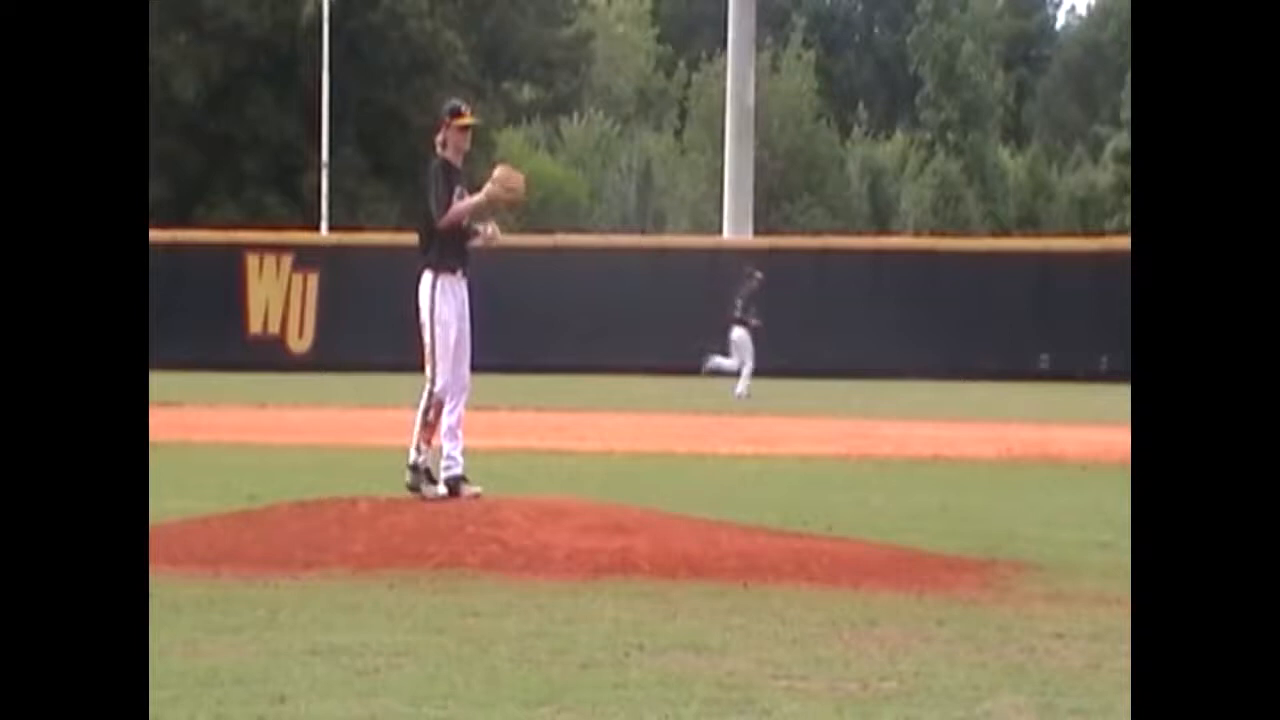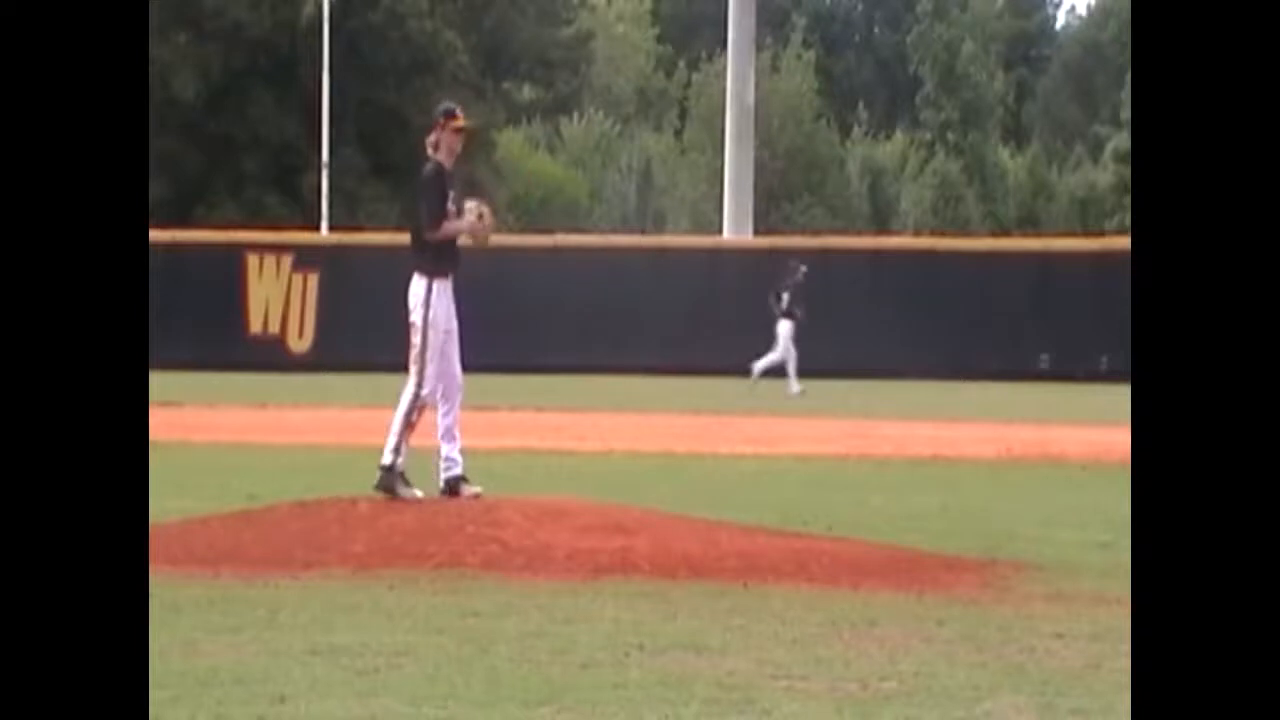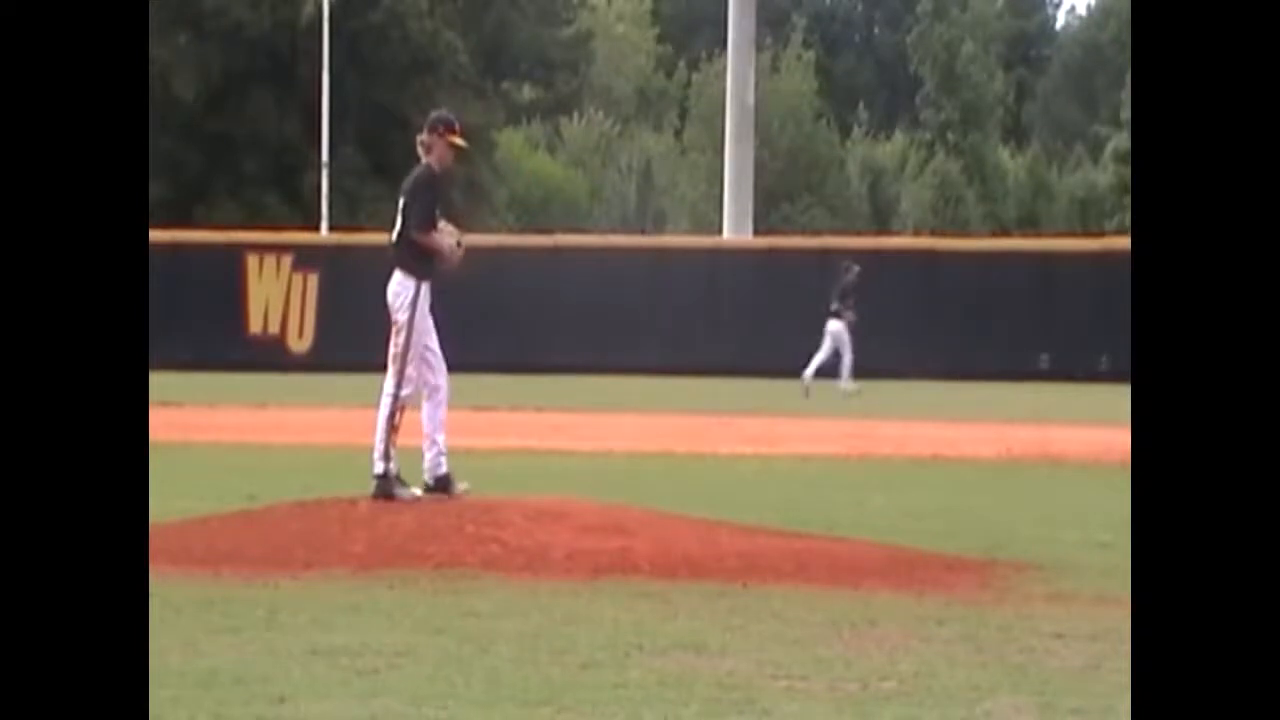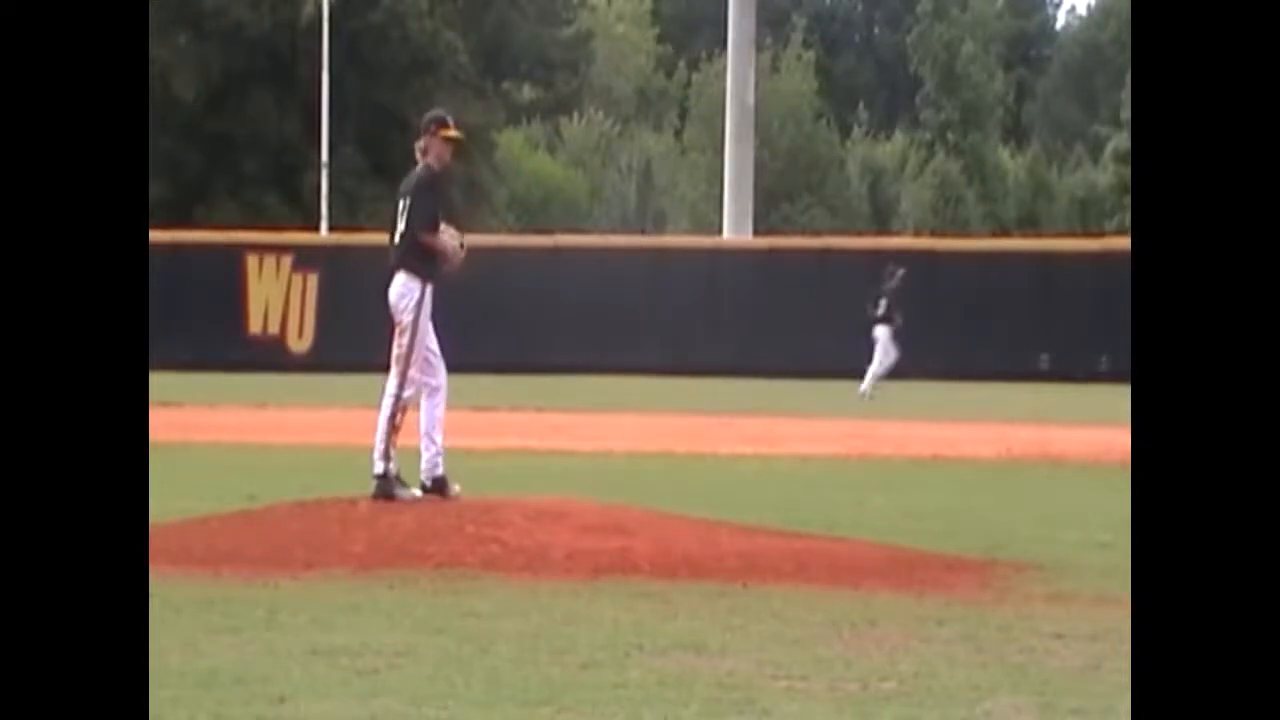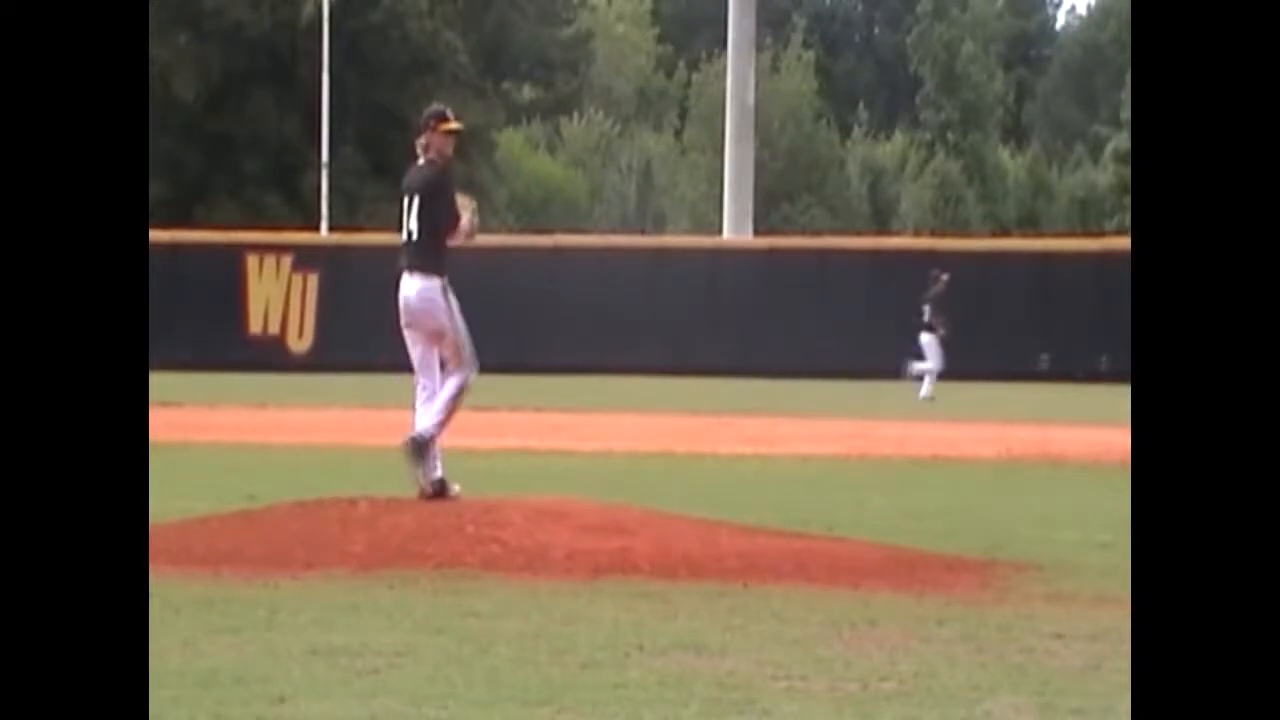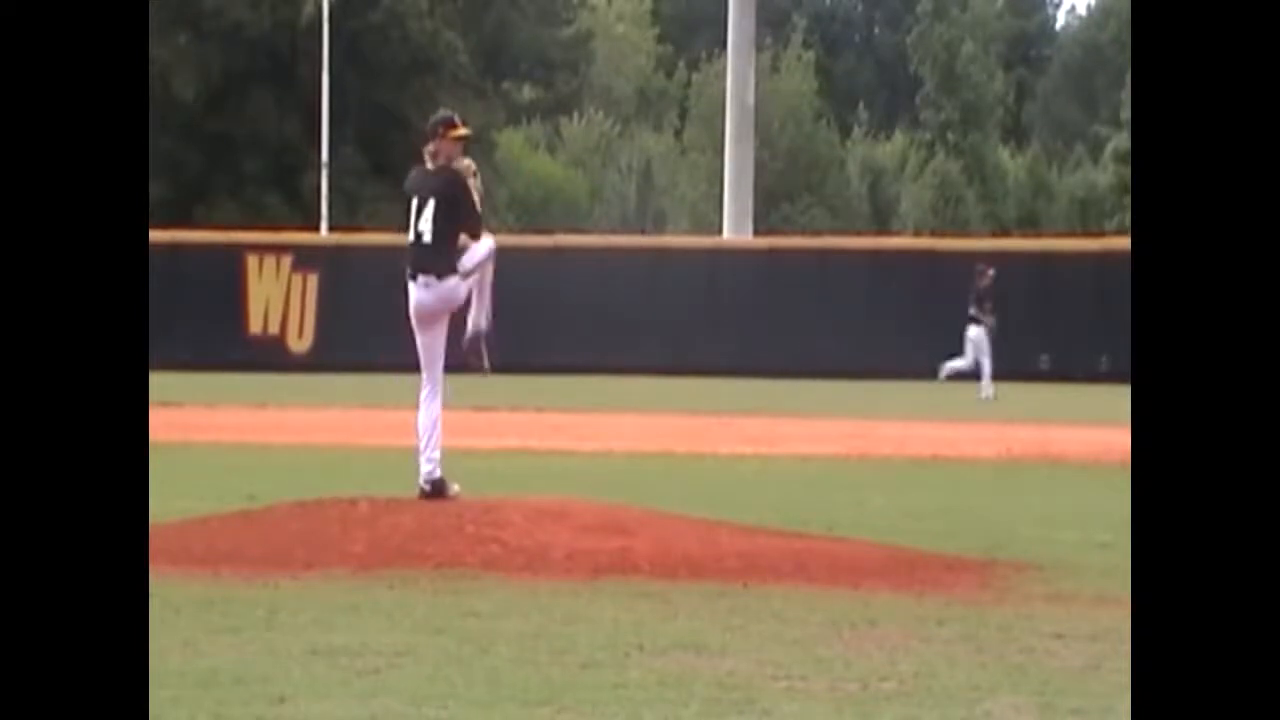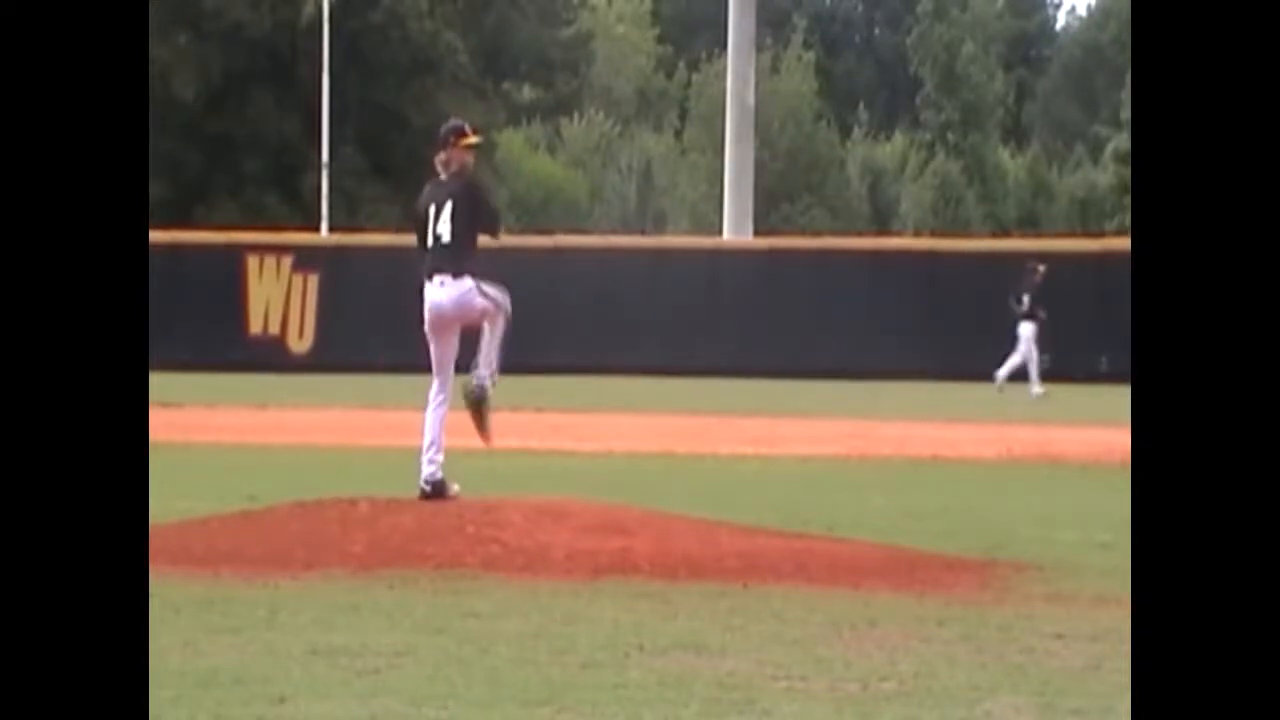
dt=0.3s
person 1, frame 1
left shoulder: (460, 173)
right shoulder: (437, 169)
right elbow: (443, 218)
left wrist: (480, 230)
right wrist: (483, 197)
left hip: (459, 282)
right hip: (438, 283)
left knee: (459, 381)
right knee: (439, 380)
left ankle: (451, 471)
right ankle: (418, 465)
person 1, frame 2
left shoulder: (447, 176)
right shoulder: (431, 174)
right elbow: (430, 230)
left wrist: (463, 225)
right wrist: (466, 226)
left hip: (443, 286)
right hip: (428, 286)
left knee: (451, 383)
right knee: (422, 382)
left ankle: (451, 472)
right ankle: (390, 467)
person 1, frame 3
left shoulder: (420, 177)
right shoulder: (427, 178)
right elbow: (418, 232)
left wrist: (441, 236)
right wrist: (445, 249)
left hip: (413, 286)
right hip: (410, 287)
left knee: (435, 380)
right knee: (400, 382)
left ankle: (437, 471)
right ankle: (384, 473)
person 1, frame 4
left shoulder: (412, 180)
right shoulder: (430, 178)
right elbow: (425, 232)
left wrist: (443, 246)
right wrist: (450, 250)
left hip: (407, 284)
right hip: (415, 286)
left knee: (434, 379)
right knee: (402, 382)
left ankle: (432, 473)
right ankle: (384, 473)
person 1, frame 5
left shoulder: (411, 176)
right shoulder: (439, 175)
right elbow: (449, 231)
left wrist: (455, 222)
right wrist: (467, 223)
left hip: (408, 285)
right hip: (430, 286)
left knee: (428, 381)
right knee: (462, 369)
left ankle: (431, 475)
right ankle: (422, 439)
person 1, frame 6
left shoulder: (414, 178)
right shoulder: (453, 181)
right elbow: (476, 230)
right wrist: (473, 192)
left hip: (417, 290)
right hip: (447, 285)
left knee: (431, 383)
right knee: (487, 246)
left ankle: (430, 475)
person 1, frame 7
left shoulder: (426, 194)
right shoulder: (468, 185)
right elbow: (493, 228)
left hip: (432, 294)
right hip: (463, 289)
left knee: (441, 387)
right knee: (500, 305)
left ankle: (431, 477)
right ankle: (480, 384)
